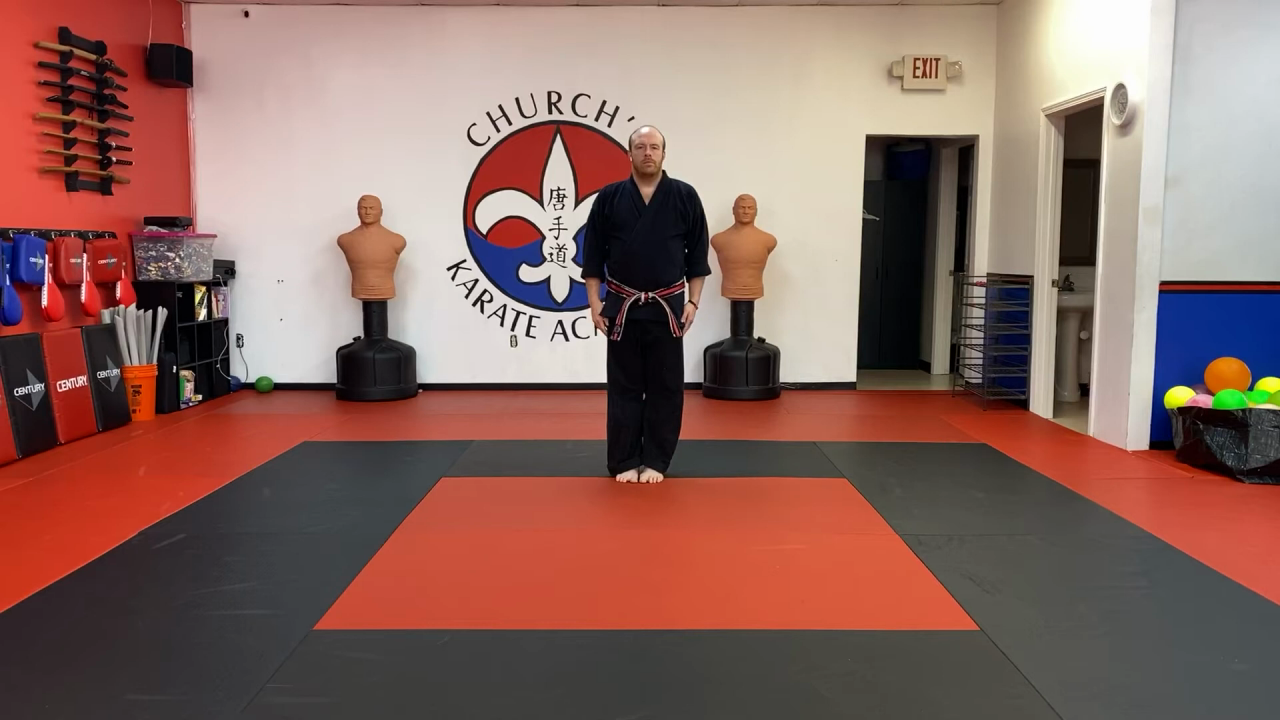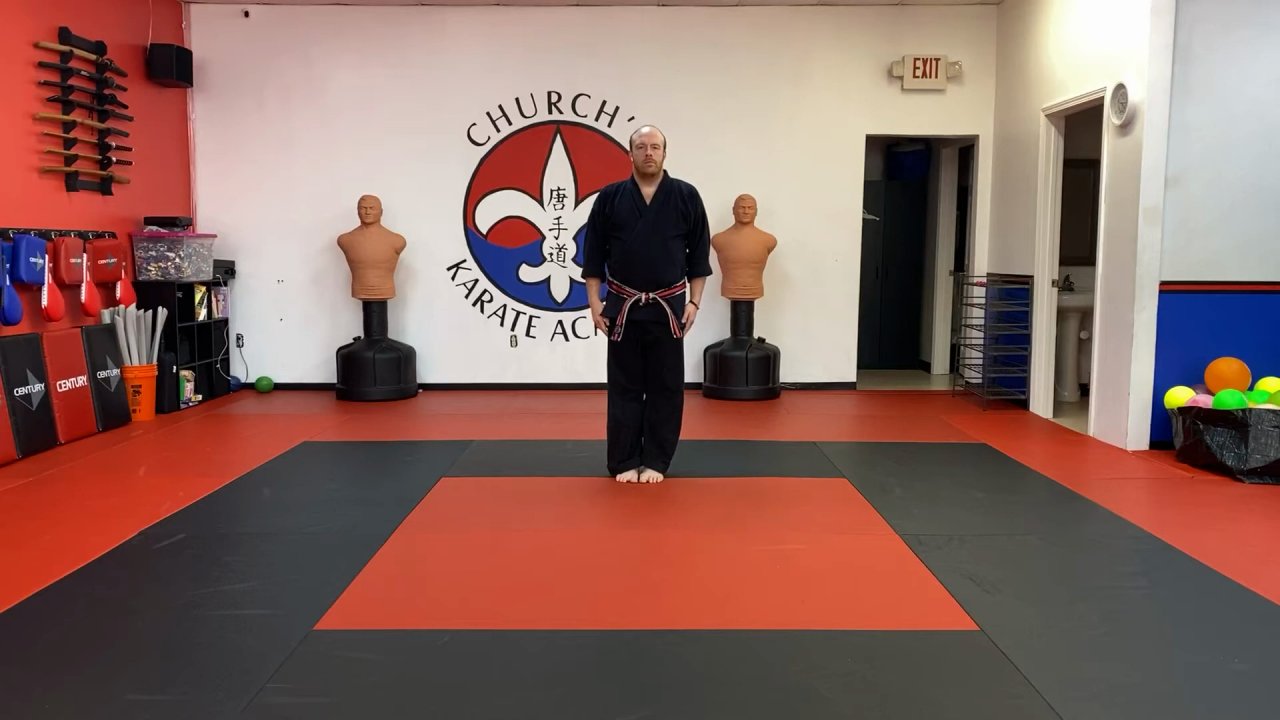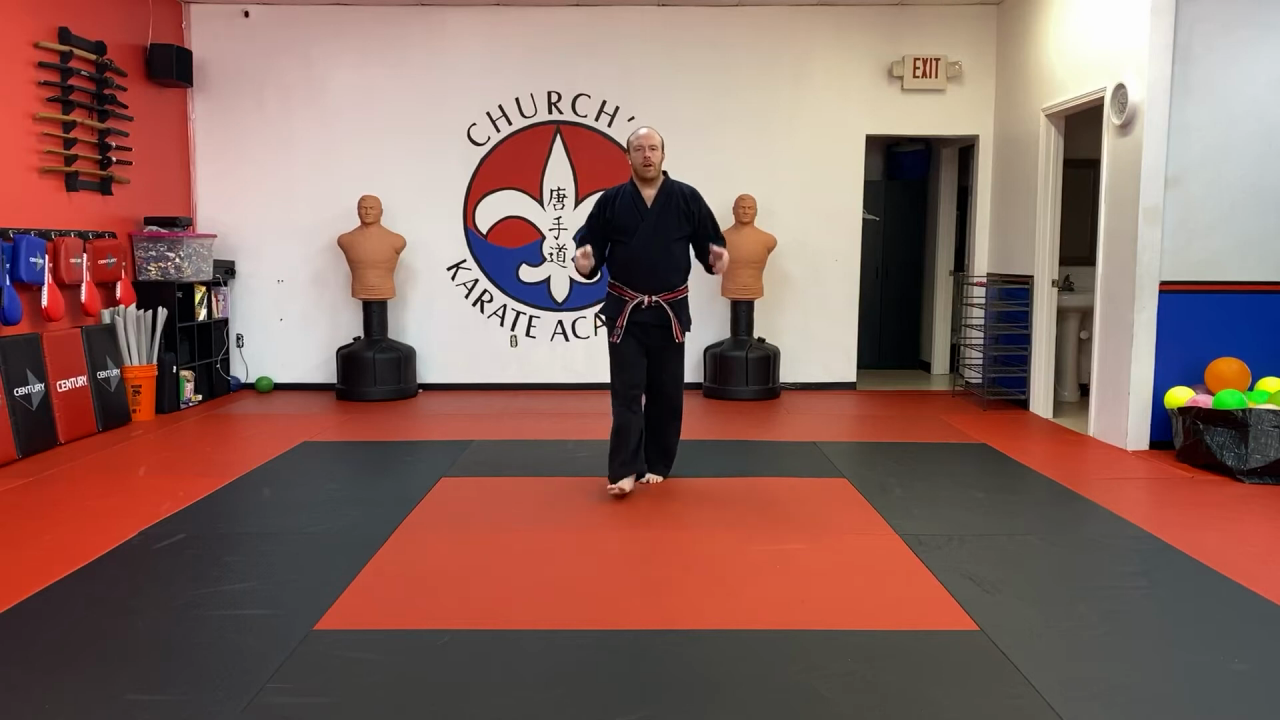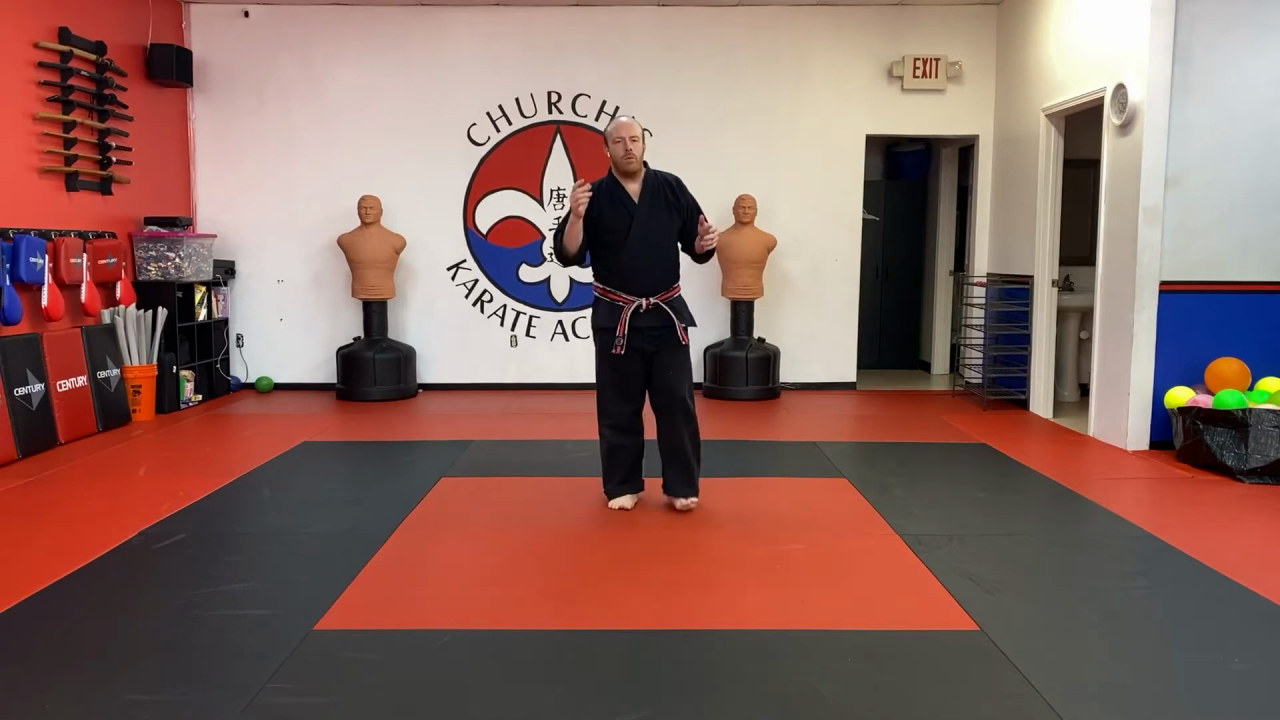
dt=0.7s
person 1, frame 1
left shoulder: (684, 197)
right shoulder: (609, 198)
left elbow: (697, 254)
right elbow: (593, 254)
left wrist: (692, 301)
right wrist: (595, 302)
left hip: (667, 307)
right hip: (623, 307)
left knee: (665, 387)
right knee: (624, 387)
left ankle: (655, 461)
right ankle: (625, 462)
person 1, frame 2
left shoulder: (686, 196)
right shoulder: (610, 198)
left elbow: (698, 254)
right elbow: (593, 254)
left wrist: (693, 302)
right wrist: (595, 302)
left hip: (668, 307)
right hip: (622, 307)
left knee: (666, 388)
right knee: (624, 387)
left ankle: (655, 461)
right ankle: (624, 462)
person 1, frame 3
left shoulder: (687, 198)
right shoulder: (610, 201)
left elbow: (708, 242)
right elbow: (591, 246)
left wrist: (718, 256)
right wrist: (584, 260)
left hip: (669, 310)
right hip: (624, 310)
left knee: (666, 392)
right knee: (626, 391)
left ankle: (656, 464)
right ankle: (625, 470)
person 1, frame 4
left shoulder: (671, 188)
right shoulder: (593, 196)
left elbow: (694, 245)
right elbow: (569, 255)
left wrist: (706, 242)
right wrist: (576, 216)
left hip: (667, 313)
right hip: (616, 315)
left knee: (676, 401)
right knee: (619, 406)
left ankle: (682, 487)
right ankle: (623, 485)
